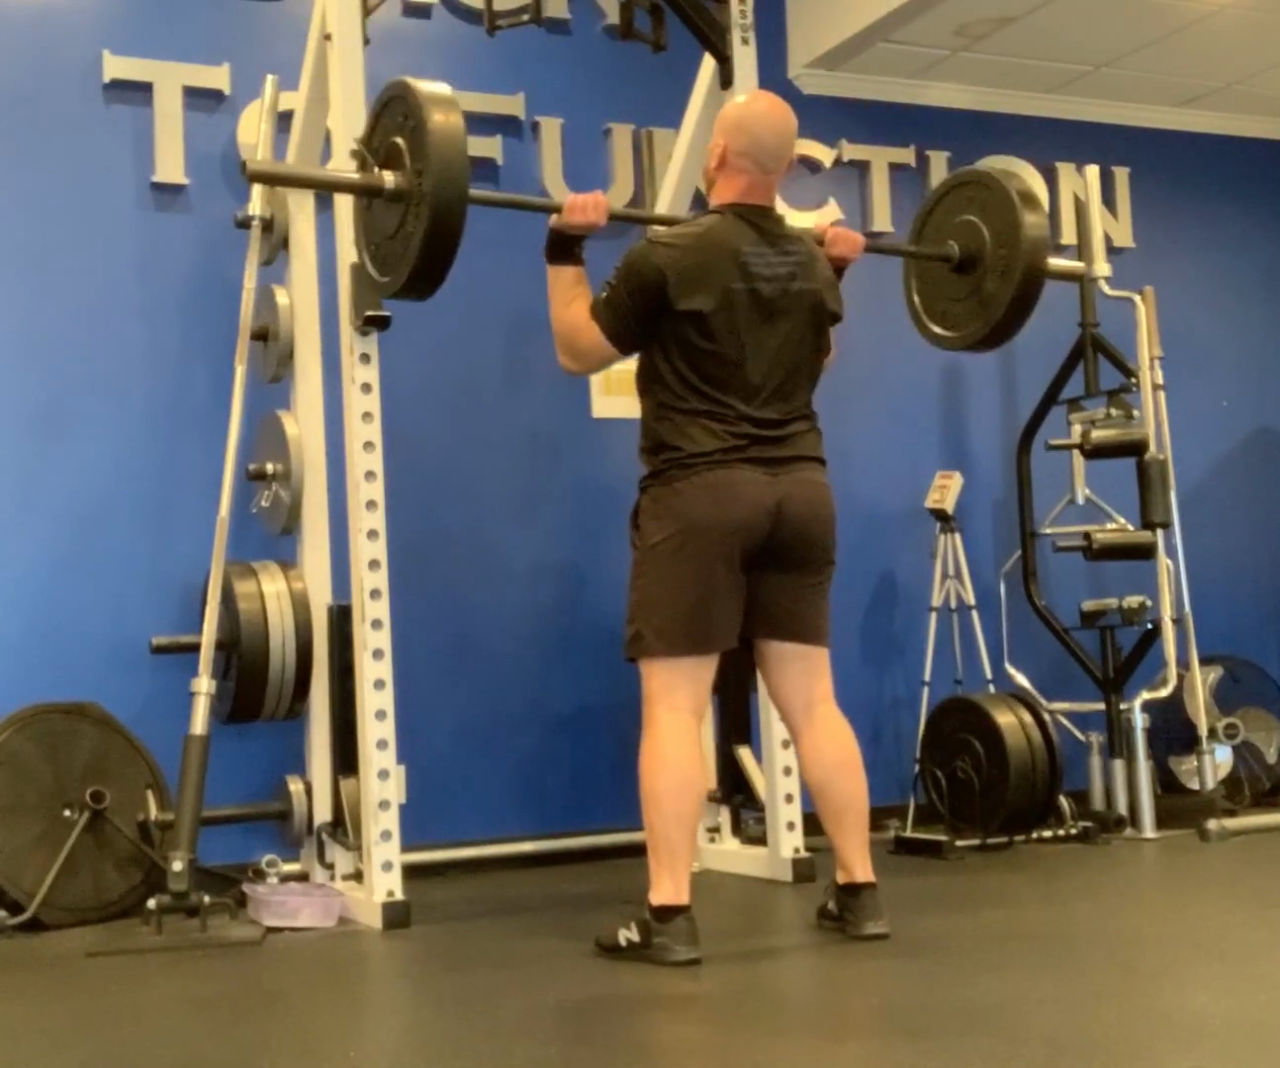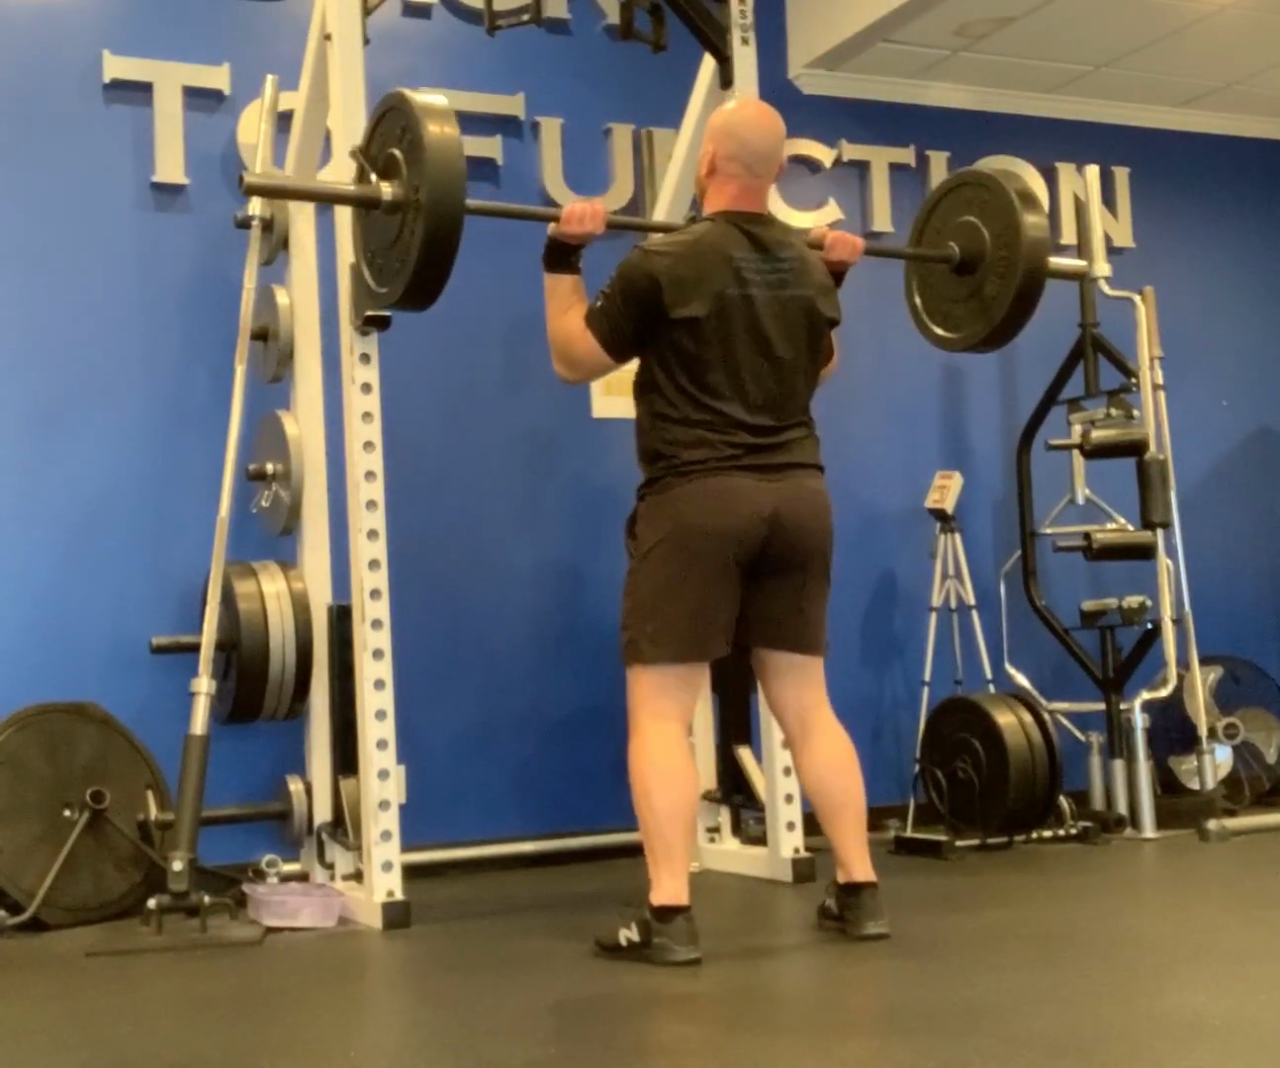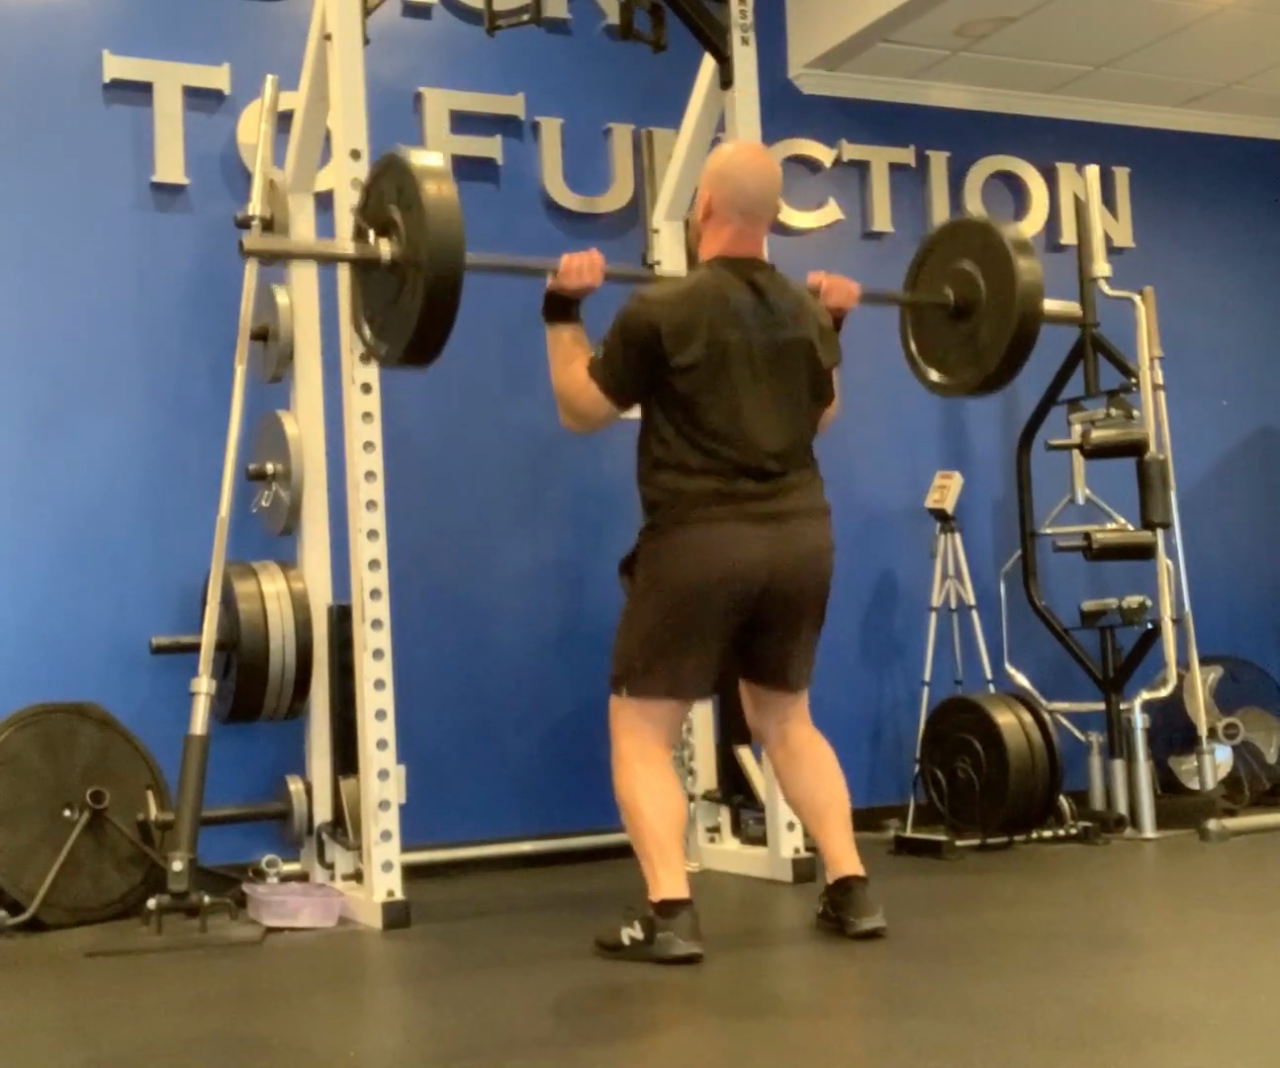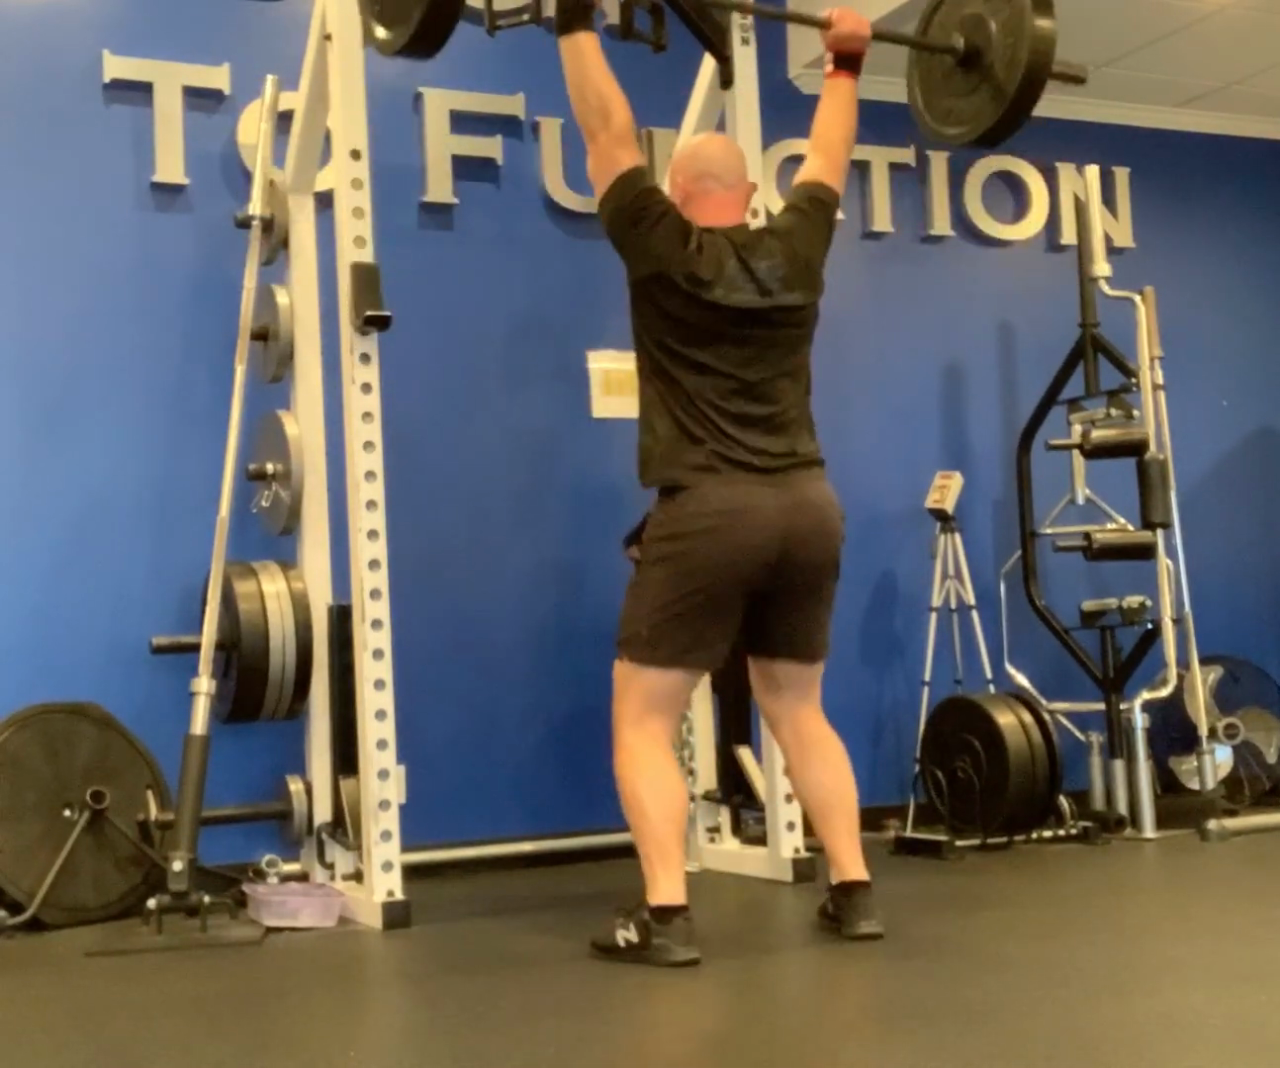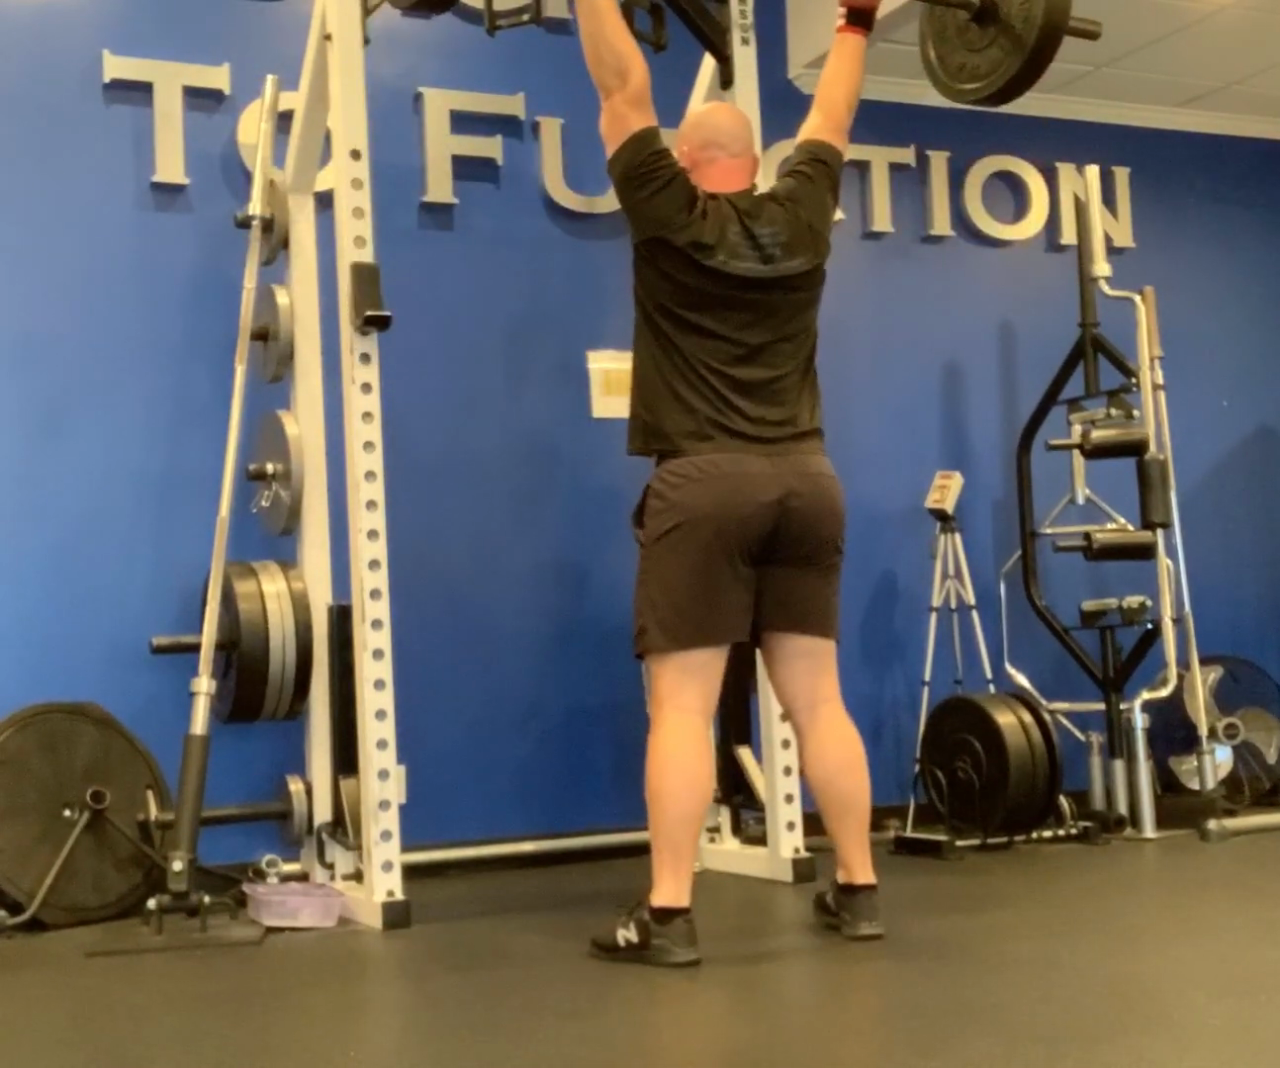
dt=0.5s
person 1, frame 1
left shoulder: (669, 253)
right shoulder: (812, 267)
left elbow: (577, 349)
left wrist: (566, 246)
left hip: (700, 494)
right hip: (801, 489)
left knee: (674, 706)
right knee: (811, 701)
left ankle: (669, 916)
right ankle: (860, 891)
person 1, frame 2
left shoulder: (663, 263)
right shoulder: (811, 270)
left elbow: (574, 357)
left wrist: (563, 255)
left hip: (700, 501)
right hip: (799, 497)
left knee: (660, 711)
right knee: (806, 703)
left ankle: (669, 914)
right ankle: (859, 889)
person 1, frame 3
left shoulder: (663, 309)
right shoulder: (806, 313)
left elbow: (581, 410)
left wrist: (563, 309)
left hip: (700, 544)
right hip: (803, 539)
left knee: (640, 736)
right knee: (785, 722)
left ankle: (671, 912)
right ankle: (851, 887)
person 1, frame 4
left shoulder: (665, 252)
right shoulder: (798, 252)
left elbow: (606, 134)
right elbow: (829, 157)
left hip: (709, 515)
right hip: (809, 509)
left knee: (642, 722)
right knee: (798, 715)
left ankle: (665, 915)
right ankle: (854, 889)
person 1, frame 5
left shoulder: (670, 214)
right shoulder: (800, 217)
left elbow: (623, 92)
right elbow: (831, 115)
left hip: (705, 484)
right hip: (805, 480)
left knee: (681, 707)
right knee: (816, 700)
left ankle: (668, 915)
right ankle: (858, 888)
